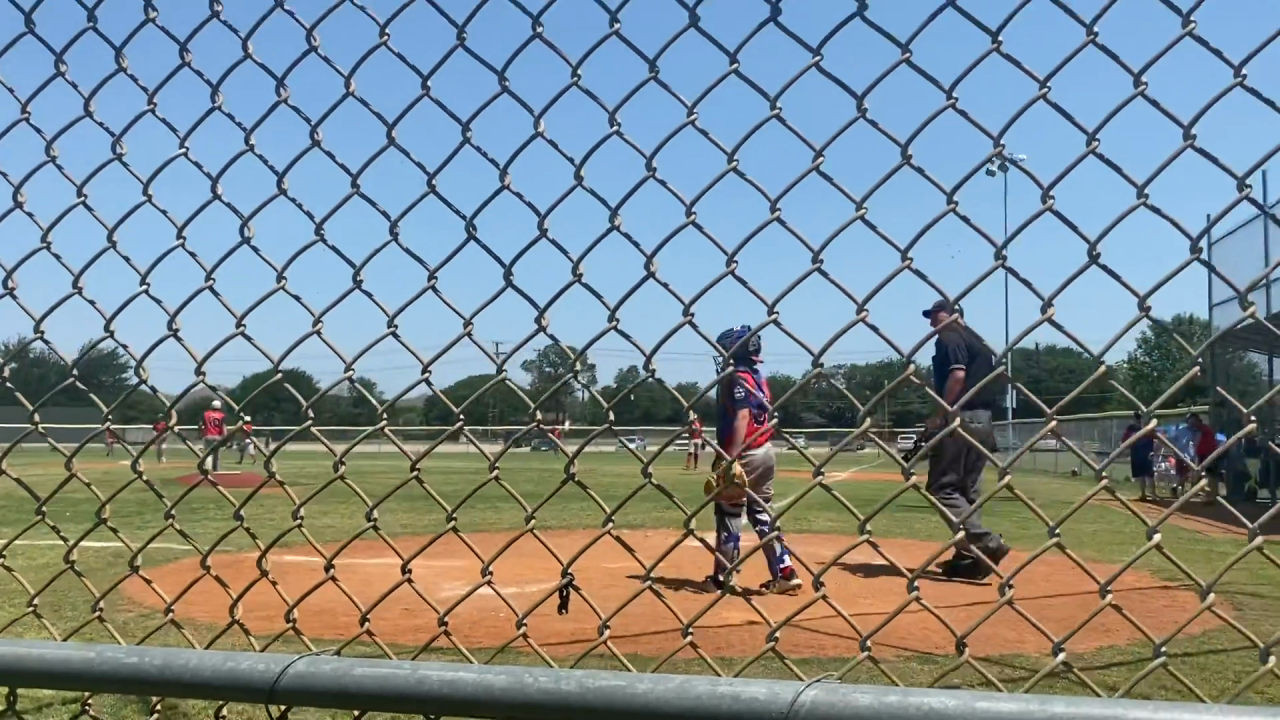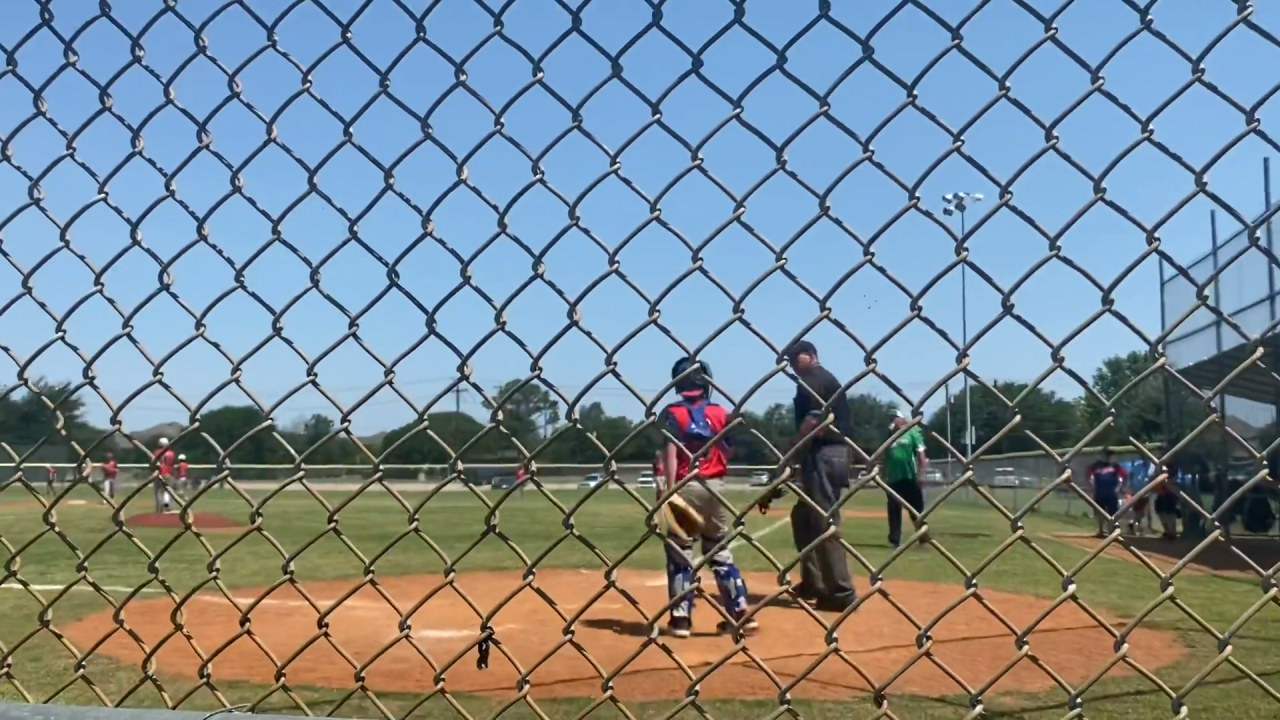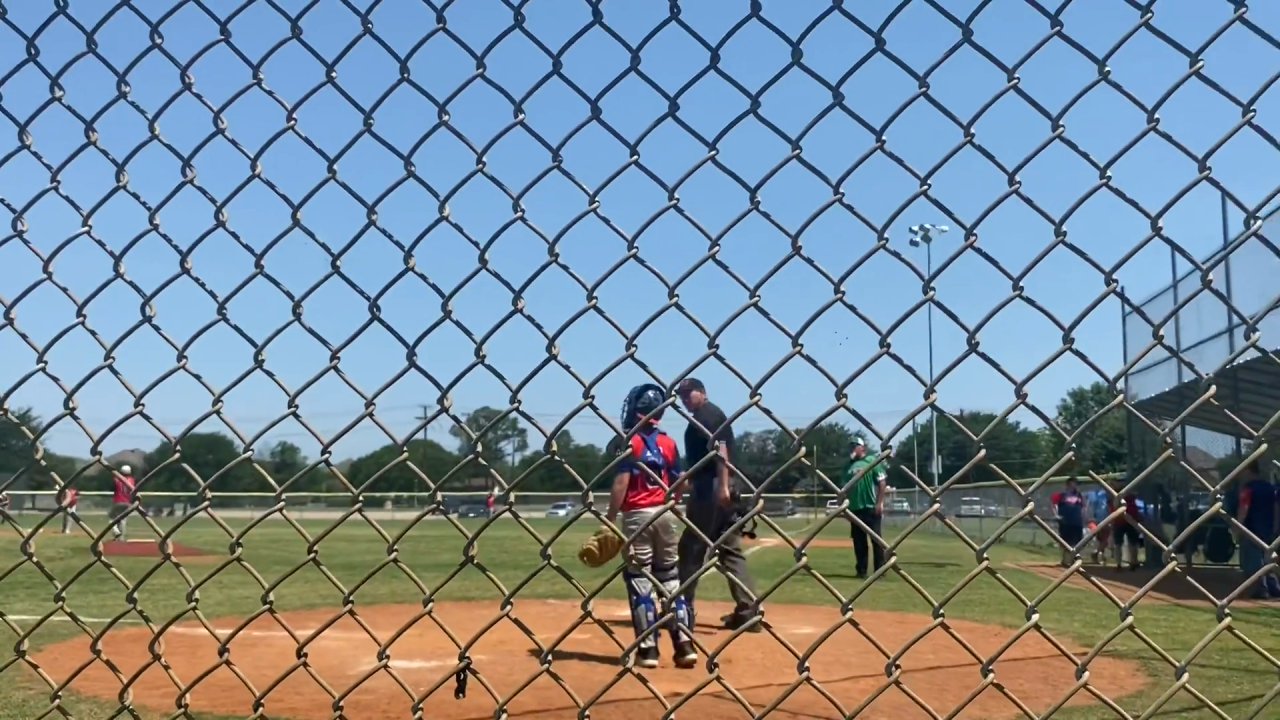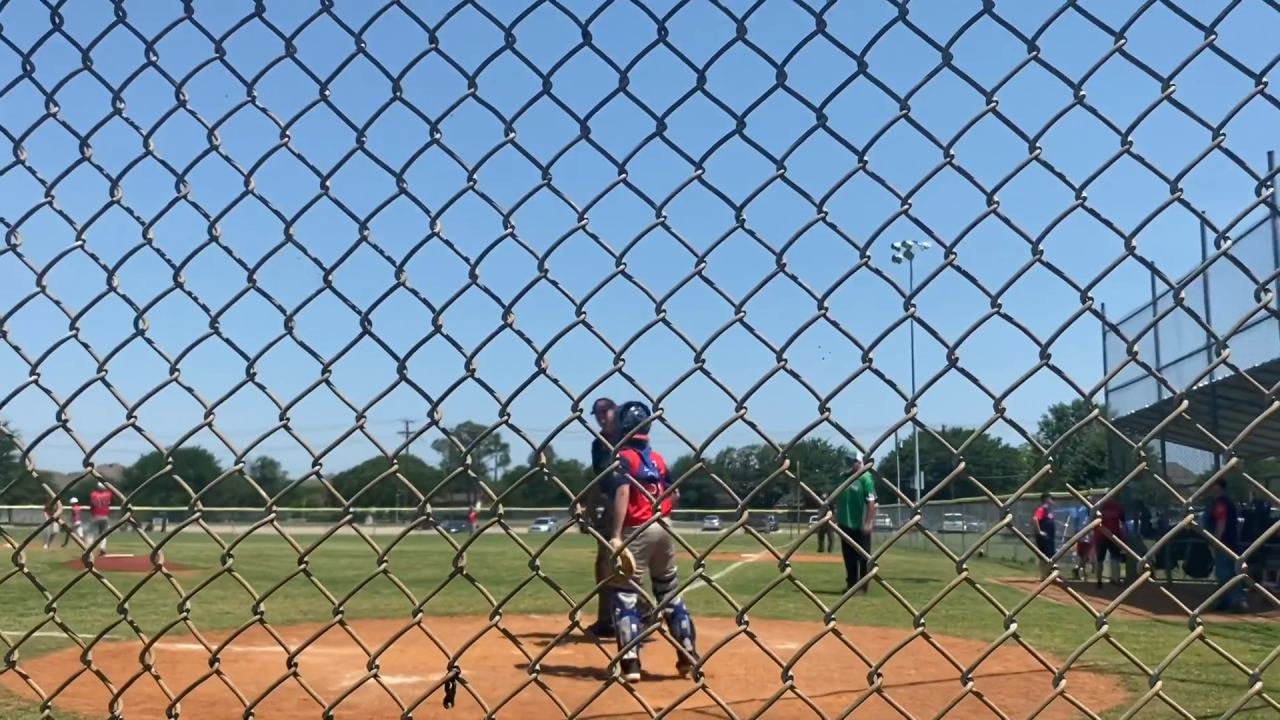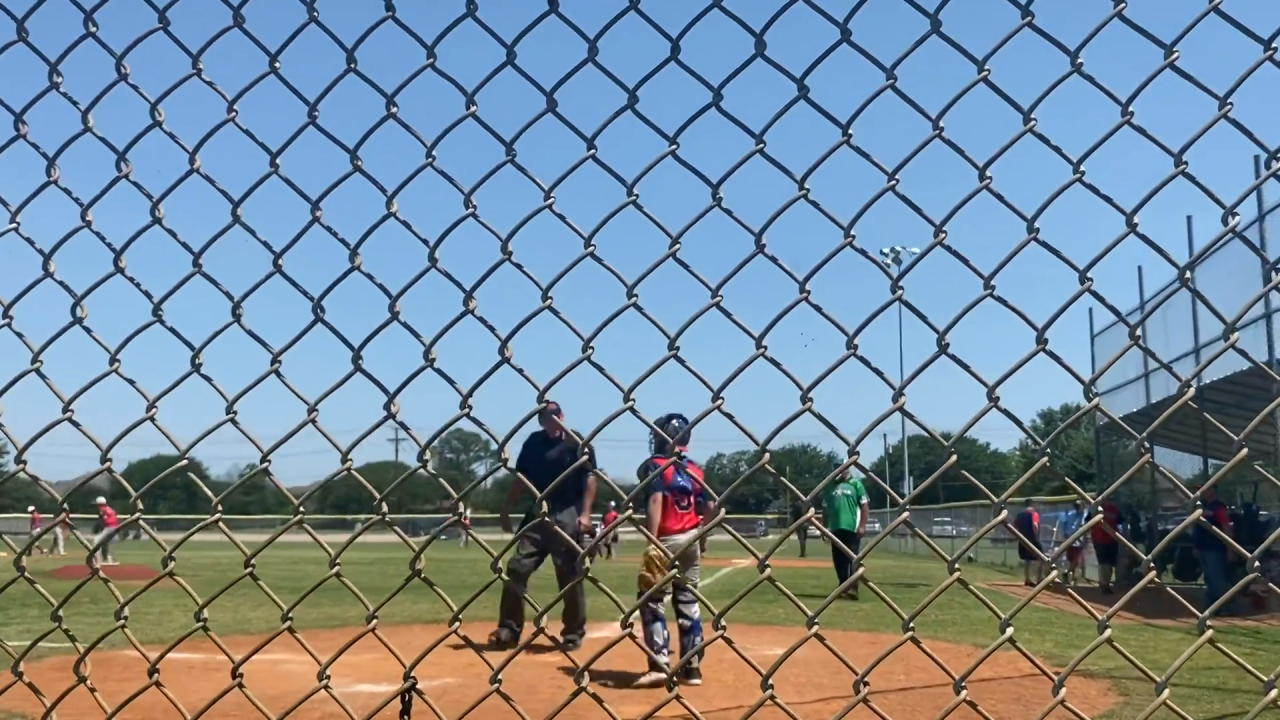
dt=0.7s
person 1, frame 1
left shoulder: (736, 379)
right shoulder: (759, 380)
left elbow: (741, 418)
left wrist: (731, 459)
right wrist: (724, 454)
left hip: (745, 455)
right hip: (765, 452)
left knee: (729, 514)
right knee: (762, 512)
left ankle: (722, 579)
right ankle: (785, 572)
person 1, frame 2
left shoulder: (673, 413)
right shoulder: (720, 413)
left elbow: (671, 452)
right elbow: (727, 453)
left wrist: (669, 489)
left hip: (685, 486)
right hip: (713, 486)
left knee: (680, 551)
right knee: (719, 550)
left ankle: (681, 619)
right ankle: (740, 614)
person 1, frame 3
left shoulder: (626, 441)
right shoulder: (668, 442)
left elbow: (622, 482)
left wrist: (609, 520)
left hip: (637, 515)
right hip: (666, 514)
left knee: (640, 581)
right knee: (670, 577)
left ankle: (648, 648)
right ankle: (685, 644)
person 1, frame 4
left shoulder: (622, 457)
right shoulder: (657, 458)
left elbow: (622, 494)
left wrist: (616, 535)
left hip: (637, 531)
right hip: (663, 527)
left knee: (624, 594)
right knee: (669, 590)
left ankle: (630, 662)
right ankle: (688, 653)
person 1, frame 5
left shoulder: (654, 465)
right shoulder: (695, 470)
left elbow: (655, 502)
right elbow: (708, 509)
left wrist: (652, 543)
left hip: (667, 540)
right hip: (690, 539)
left knee: (651, 601)
right knee: (688, 602)
left ankle: (659, 665)
right ankle: (692, 667)
person 2, frame 1
left shoulder: (949, 337)
right shoulder: (979, 341)
left elbow: (957, 376)
left wrist: (939, 416)
left hip: (961, 420)
right hip: (983, 421)
left knee: (942, 488)
right knee: (967, 492)
left ankle: (987, 543)
right ankle: (968, 559)
person 2, frame 2
left shoulder: (812, 380)
right shoulder: (827, 379)
left elbow: (812, 419)
left hip: (823, 456)
right hip: (834, 454)
left knee: (824, 525)
right knee: (803, 518)
left ankle: (842, 592)
right ankle: (812, 584)
person 2, frame 3
left shoulder: (705, 414)
right shoulder: (710, 415)
left elbow: (720, 449)
left wrist: (723, 485)
left hip: (710, 487)
right hip: (720, 487)
left knee: (691, 548)
right knee: (729, 550)
right ankle: (747, 611)
person 2, frame 4
right shoulder: (599, 441)
right elbow: (598, 477)
right wrist: (588, 506)
right hip: (609, 506)
left knee: (607, 561)
right knee: (605, 562)
right ankle: (609, 621)
person 2, frame 5
left shoulder: (577, 443)
right shoulder: (532, 442)
left elbow: (590, 478)
right elbow: (521, 479)
left wrist: (585, 513)
right wrist: (506, 509)
left hip: (567, 516)
right hip: (537, 515)
left knee: (570, 574)
right knee: (517, 568)
left ankle: (573, 632)
right ankle: (509, 629)
